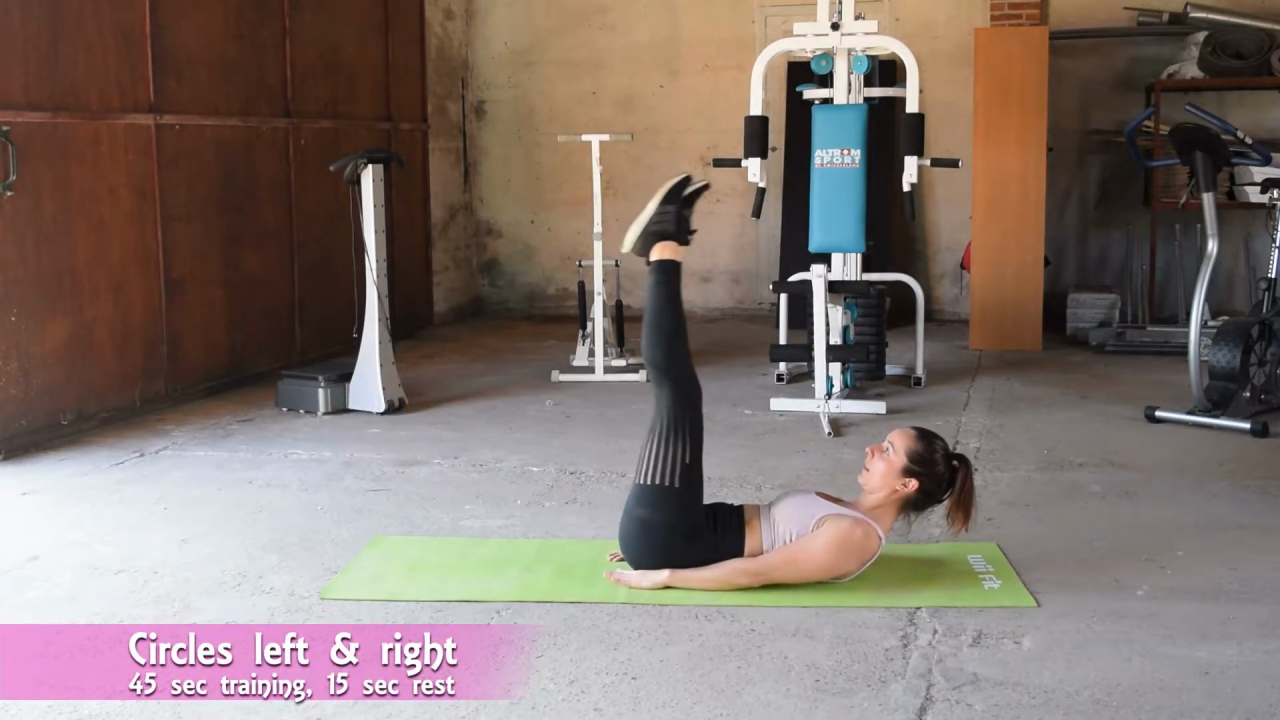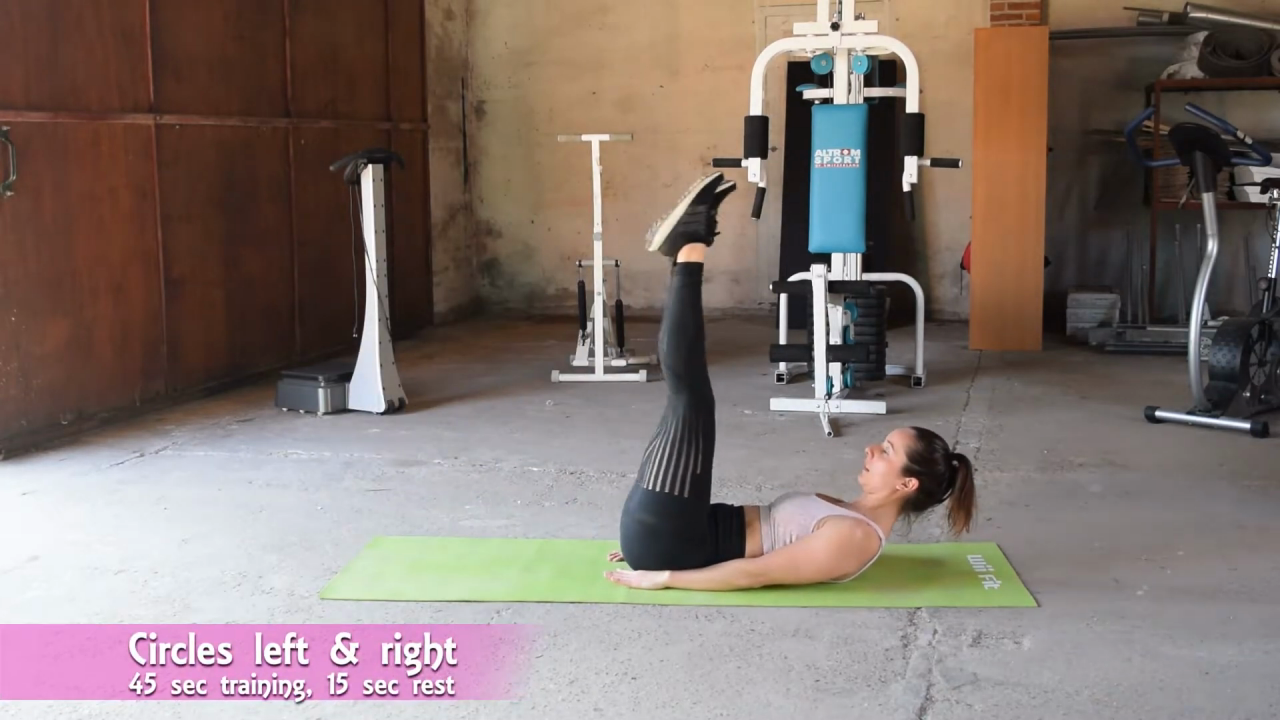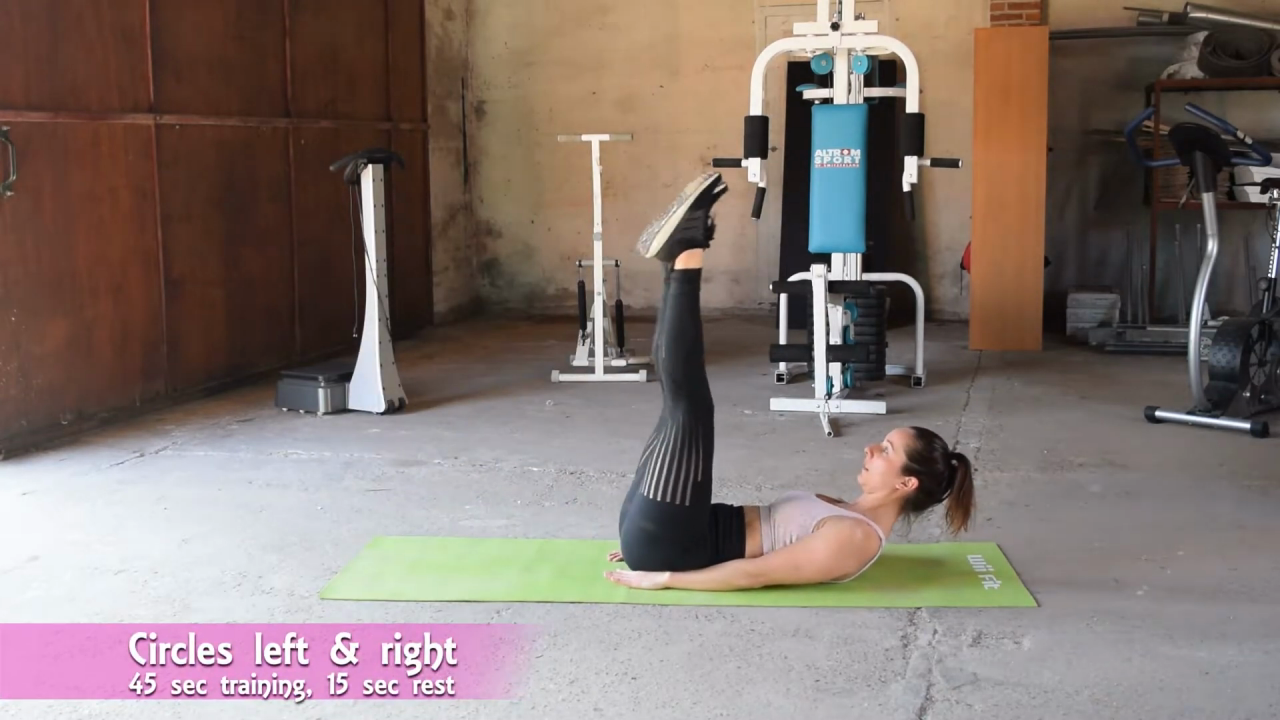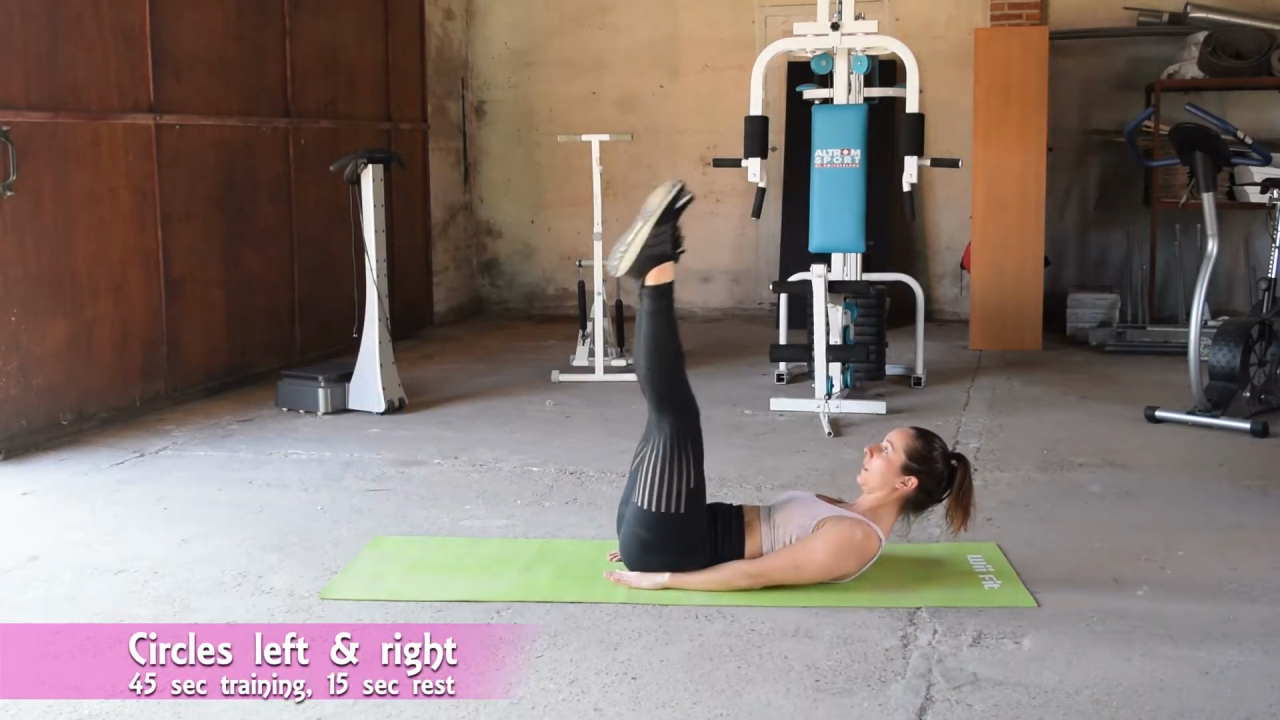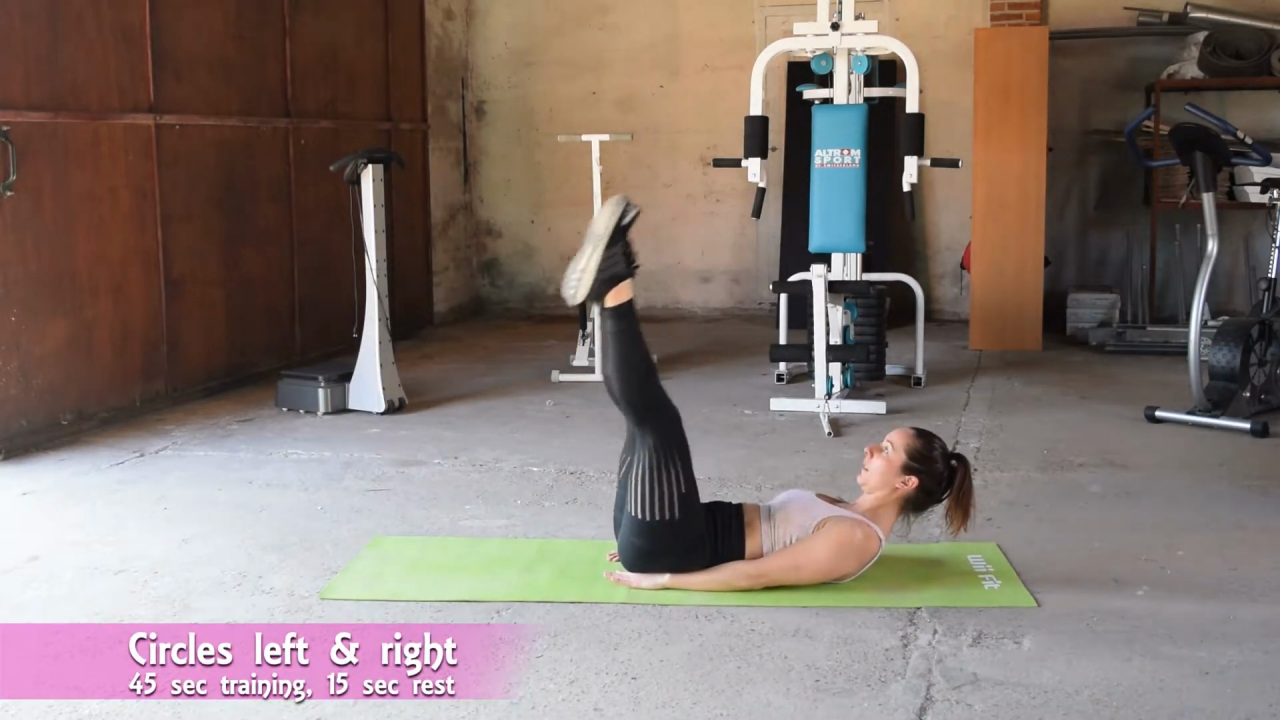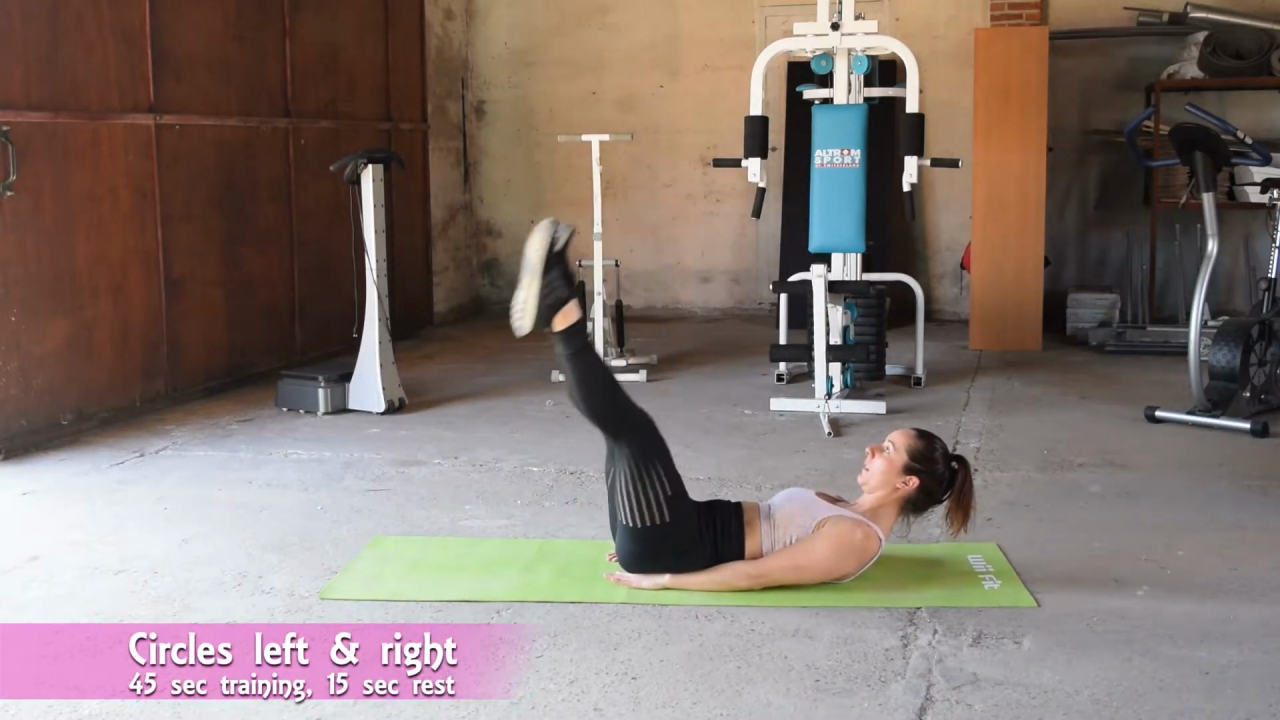
dt=0.1s
person 1, frame 1
left shoulder: (855, 537)
right shoulder: (855, 514)
left elbow: (757, 573)
left wrist: (660, 576)
left hip: (664, 548)
left knee: (676, 387)
left ankle: (664, 249)
person 1, frame 2
left shoulder: (856, 537)
right shoulder: (855, 515)
left elbow: (758, 574)
left wrist: (660, 577)
left hip: (666, 549)
right hip: (677, 538)
left knee: (689, 392)
left ankle: (688, 249)
person 1, frame 3
left shoulder: (856, 538)
right shoulder: (851, 513)
left elbow: (758, 574)
left wrist: (661, 577)
left hip: (666, 546)
left knee: (689, 400)
left ankle: (686, 255)
right ankle: (682, 258)
person 1, frame 4
left shoulder: (856, 538)
right shoulder: (851, 512)
left elbow: (758, 574)
left wrist: (660, 577)
left hip: (666, 550)
left knee: (672, 408)
left ankle: (655, 267)
right ankle: (653, 267)
person 1, frame 5
left shoulder: (857, 538)
right shoulder: (851, 511)
left elbow: (762, 573)
left wrist: (661, 578)
left hip: (663, 549)
right hip: (691, 536)
left knee: (653, 419)
left ankle: (614, 286)
right ankle: (612, 287)
person 1, frame 6
left shoulder: (856, 539)
right shoulder: (851, 512)
left elbow: (757, 575)
left wrist: (661, 579)
left hip: (668, 550)
right hip: (690, 526)
left knee: (629, 429)
left ankle: (561, 310)
right ankle: (559, 307)
